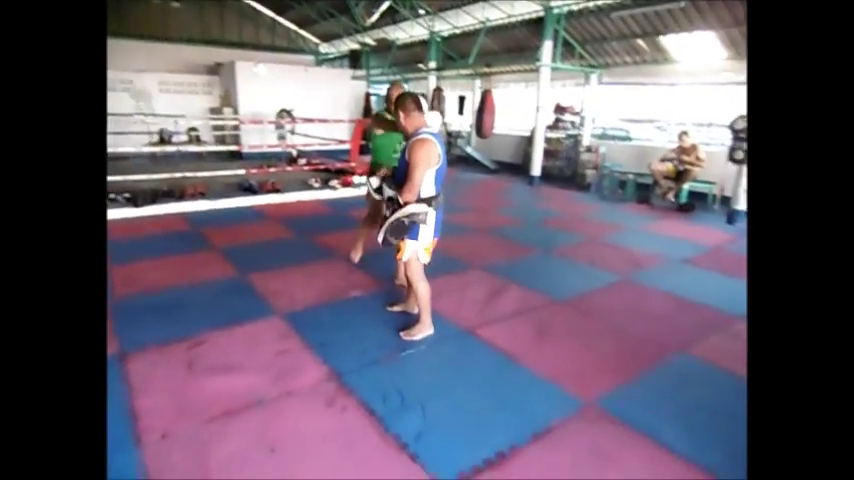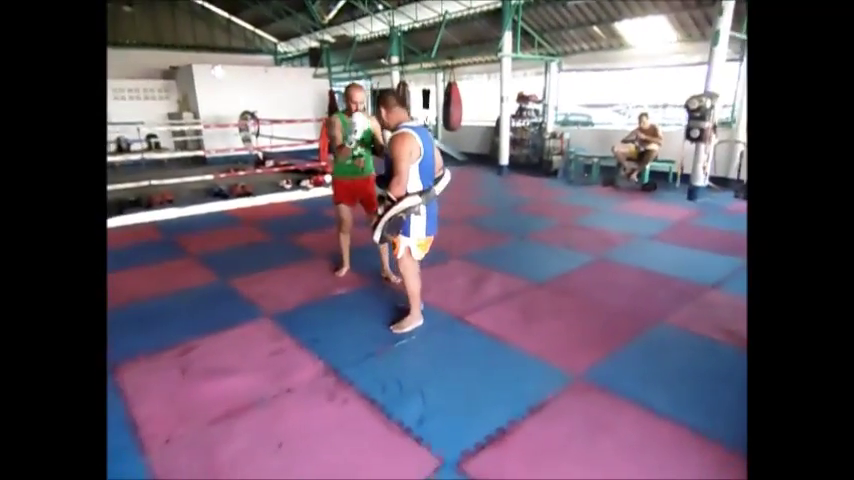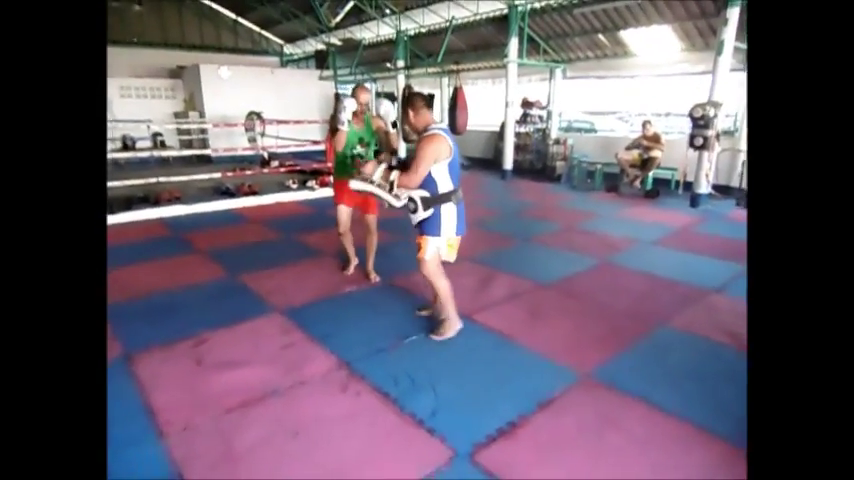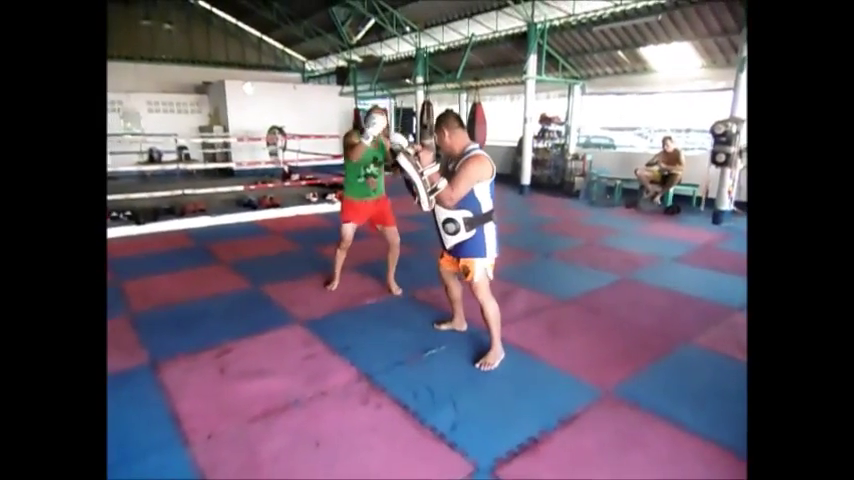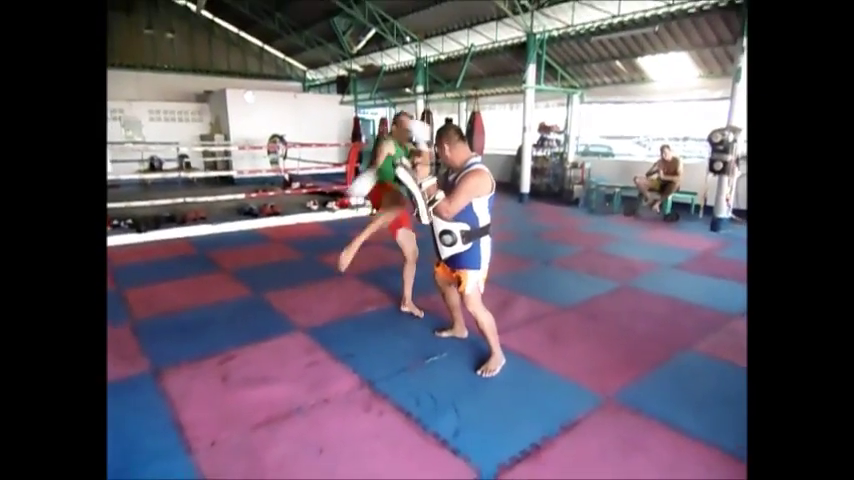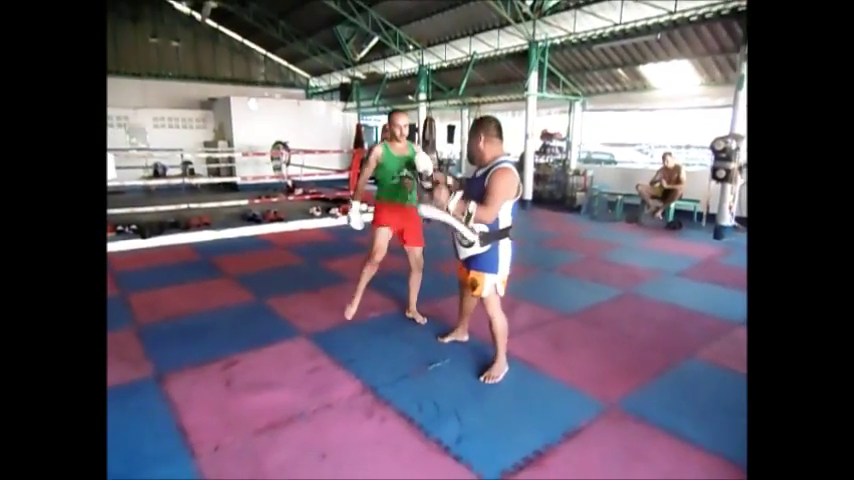
dt=0.4s
person 1, frame 1
left shoulder: (421, 144)
right shoulder: (430, 136)
left elbow: (411, 190)
left knee: (414, 269)
right knee: (411, 265)
left ankle: (425, 323)
right ankle: (411, 303)
person 1, frame 2
left shoulder: (401, 138)
right shoulder: (420, 131)
left elbow: (399, 185)
right elbow: (438, 166)
left hip: (413, 212)
right hip: (422, 207)
left knee: (405, 265)
right knee: (409, 261)
left ankle: (415, 315)
right ankle: (417, 300)
person 1, frame 3
left shoulder: (432, 141)
right shoulder: (439, 135)
left elbow: (412, 181)
left wrist: (378, 171)
right wrist: (391, 170)
left hip: (442, 215)
right hip: (435, 212)
left knee: (430, 268)
right knee: (429, 262)
left ankle: (452, 318)
right ankle: (439, 307)
person 1, frame 4
left shoulder: (476, 161)
right shoulder: (453, 158)
left elbow: (449, 198)
right elbow: (439, 195)
left wrist: (428, 168)
right wrist: (424, 168)
left hip: (477, 237)
right hip: (456, 235)
left knee: (482, 294)
right knee: (447, 274)
left ankle: (496, 347)
right ankle: (458, 321)
person 1, frame 5
left shoulder: (477, 176)
right shoulder: (455, 171)
left elbow: (446, 210)
right elbow: (443, 203)
left wrist: (425, 181)
right wrist: (423, 178)
left hip: (472, 249)
left knee: (473, 304)
right knee: (446, 285)
left ankle: (497, 354)
right ankle: (459, 328)
person 1, frame 6
left shoulder: (503, 173)
right shoulder: (485, 167)
left elbow: (486, 213)
right elbow: (472, 192)
left wrist: (449, 202)
right wrist: (450, 190)
left hip: (493, 250)
right hip: (477, 246)
left knee: (491, 307)
right knee: (467, 290)
left ankle: (501, 361)
right ankle: (461, 331)
person 2, frame 1
right shoulder: (379, 119)
right elbow: (394, 127)
right hip: (382, 175)
right knee: (377, 215)
left ankle: (400, 275)
right ankle: (360, 242)
person 2, frame 2
left shoulder: (371, 121)
right shoulder: (336, 122)
left elbow: (382, 150)
right elbow: (339, 156)
left wrist: (385, 148)
right wrist: (352, 138)
left hip: (367, 178)
right hip: (343, 181)
right knee: (345, 225)
left ankle: (386, 269)
right ankle: (345, 263)
person 2, frame 3
left shoulder: (373, 121)
right shoulder: (338, 119)
left elbow: (394, 144)
right elbow: (337, 148)
left wrist: (389, 124)
right wrist: (343, 123)
right hip: (344, 182)
left knee: (372, 227)
right knee: (342, 228)
left ankle: (370, 266)
right ankle: (352, 259)
person 2, frame 4
left shoulder: (384, 142)
right shoulder: (351, 138)
right elbow: (352, 157)
right wrist: (368, 136)
left hip: (378, 200)
right hip: (354, 201)
left knee: (394, 240)
right knee: (345, 244)
left ankle: (391, 281)
right ankle: (336, 278)
person 2, frame 5
left shoulder: (405, 147)
right shoulder: (387, 144)
right elbow: (373, 166)
left hip: (399, 206)
right hip: (383, 192)
left knee: (412, 254)
right knee: (398, 208)
left ankle: (407, 302)
right ankle: (355, 244)
person 2, frame 6
left shoulder: (415, 150)
right shoulder: (379, 150)
right elbow: (363, 180)
left wrist: (428, 172)
right wrist: (354, 207)
left hip: (410, 211)
right hip: (386, 207)
left knee: (417, 263)
right knee: (377, 255)
left ankle: (412, 308)
right ankle: (356, 299)
